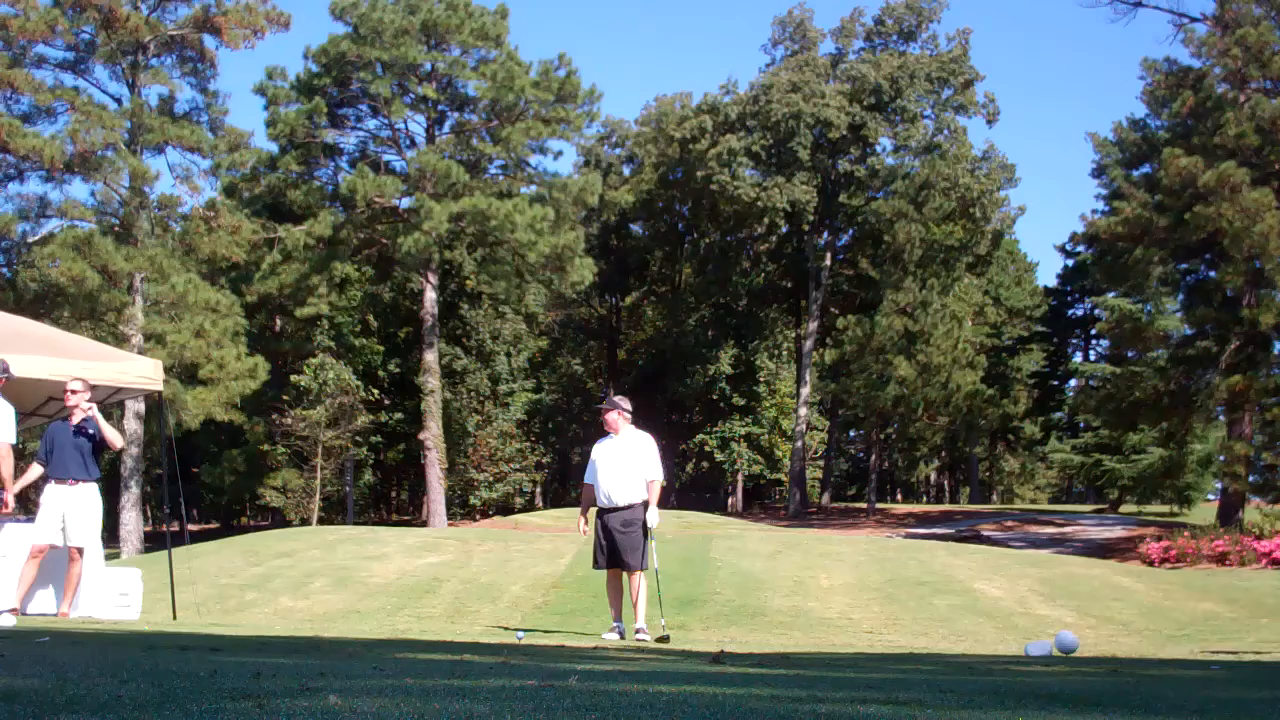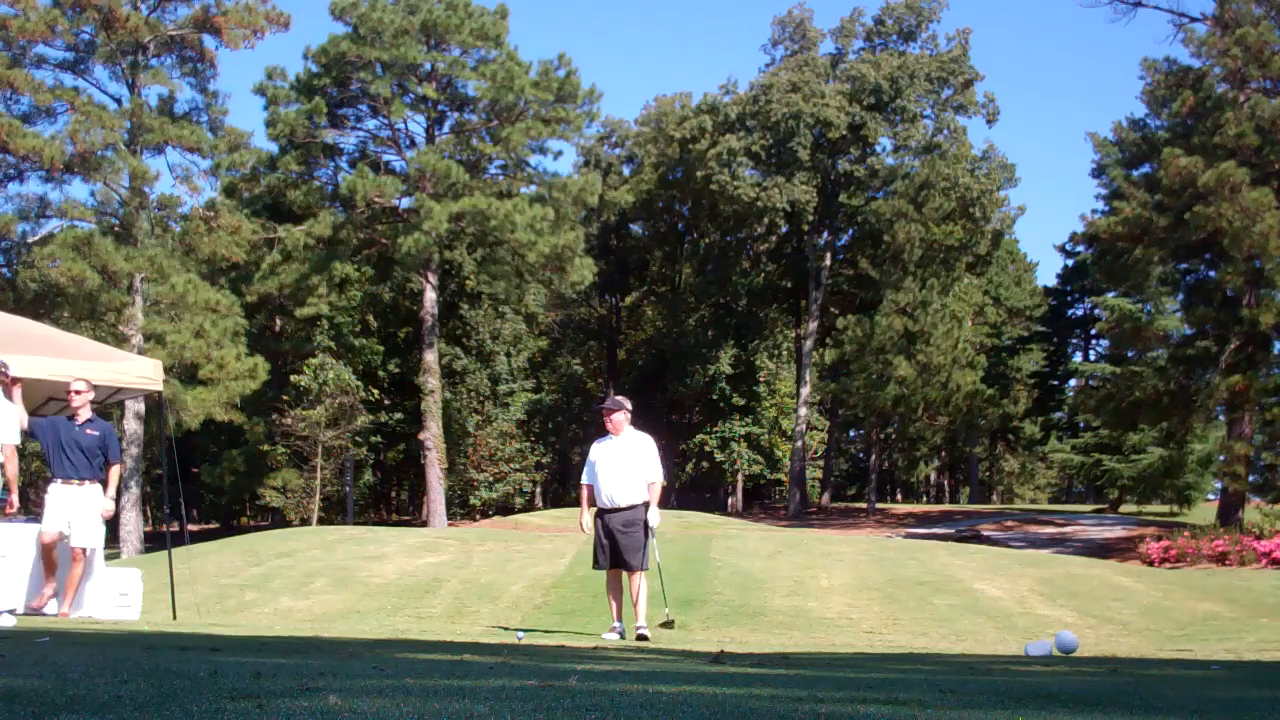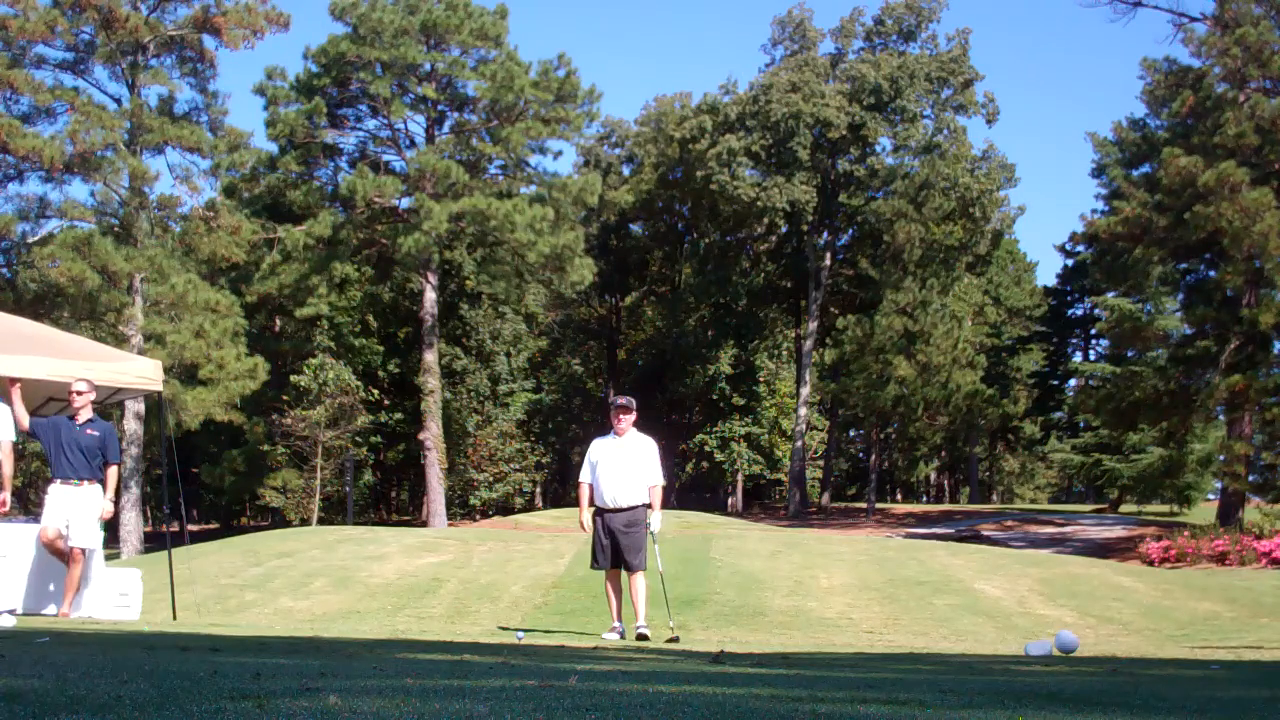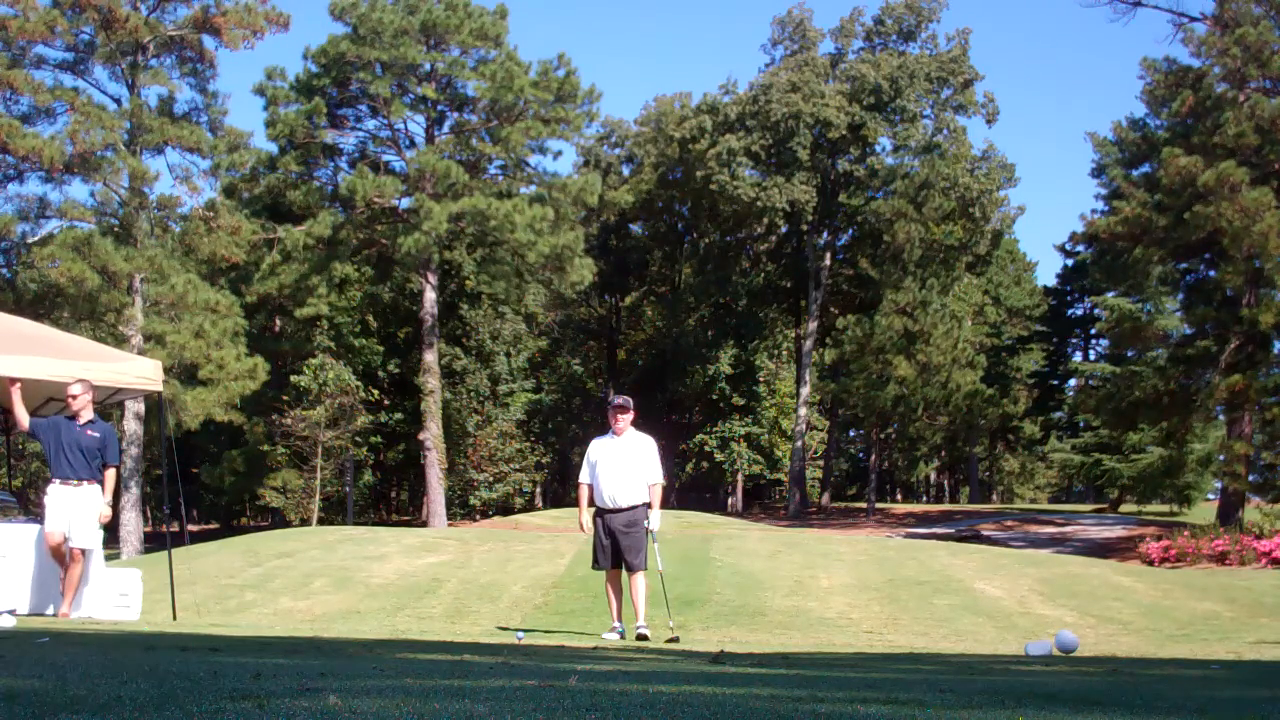
dt=0.7s
person 1, frame 1
left shoulder: (643, 441)
right shoulder: (600, 445)
left elbow: (655, 477)
right elbow: (589, 483)
left wrist: (652, 507)
right wrist: (583, 513)
left hip: (633, 513)
right hip: (604, 514)
left knee: (635, 570)
right knee: (612, 571)
left ankle: (640, 626)
right ankle: (617, 624)
person 1, frame 2
left shoulder: (643, 442)
right shoulder: (598, 445)
left elbow: (655, 478)
right elbow: (587, 482)
left wrist: (653, 507)
right wrist: (585, 511)
left hip: (633, 513)
right hip: (604, 515)
left knee: (635, 570)
right knee: (612, 571)
left ankle: (641, 624)
right ankle: (617, 625)
person 1, frame 3
left shoulder: (646, 444)
right shoulder: (598, 444)
left elbow: (655, 482)
right elbow: (586, 481)
left wrist: (656, 512)
right wrist: (584, 511)
left hip: (633, 514)
right hip: (603, 515)
left knee: (635, 570)
right knee: (611, 571)
left ankle: (641, 624)
right ankle: (617, 625)
person 1, frame 4
left shoulder: (645, 442)
right shoulder: (597, 444)
left elbow: (655, 480)
right elbow: (585, 482)
left wrist: (655, 510)
right wrist: (583, 512)
left hip: (634, 514)
right hip: (603, 515)
left knee: (636, 570)
right knee: (611, 571)
left ankle: (641, 623)
right ankle: (617, 625)
person 2, frame 1
left shoulder: (95, 427)
right shoulder: (54, 428)
left elbow: (118, 444)
right elbow: (40, 463)
left wrist: (96, 416)
right wrist: (16, 487)
left hip: (83, 493)
right hip: (54, 492)
left knee: (75, 552)
right knee: (38, 549)
left ankle: (65, 609)
right ankle: (15, 604)
person 2, frame 2
left shoulder: (104, 429)
right shoulder: (55, 424)
left elbow: (115, 465)
right elbow: (23, 422)
left wrist: (110, 496)
right wrist: (15, 391)
left hip: (88, 493)
right hip: (59, 491)
left knee: (78, 553)
right knee: (47, 539)
left ankle: (65, 608)
right ankle: (49, 586)
person 2, frame 3
left shoulder: (104, 429)
right shoulder: (56, 424)
left elbow: (112, 466)
right elbow: (24, 423)
left wrist: (109, 499)
right wrist: (15, 391)
left hip: (88, 493)
right hip: (59, 491)
left knee: (78, 552)
right knee: (48, 537)
left ankle: (65, 608)
right ankle: (68, 563)
person 2, frame 4
left shoulder: (105, 430)
right shoulder: (57, 424)
left elbow: (110, 469)
right elbow: (24, 424)
left wrist: (107, 502)
right wrist: (15, 391)
left hip: (88, 493)
right hip: (59, 491)
left knee: (77, 552)
right knee: (54, 540)
left ankle: (65, 608)
right ankle: (64, 570)
